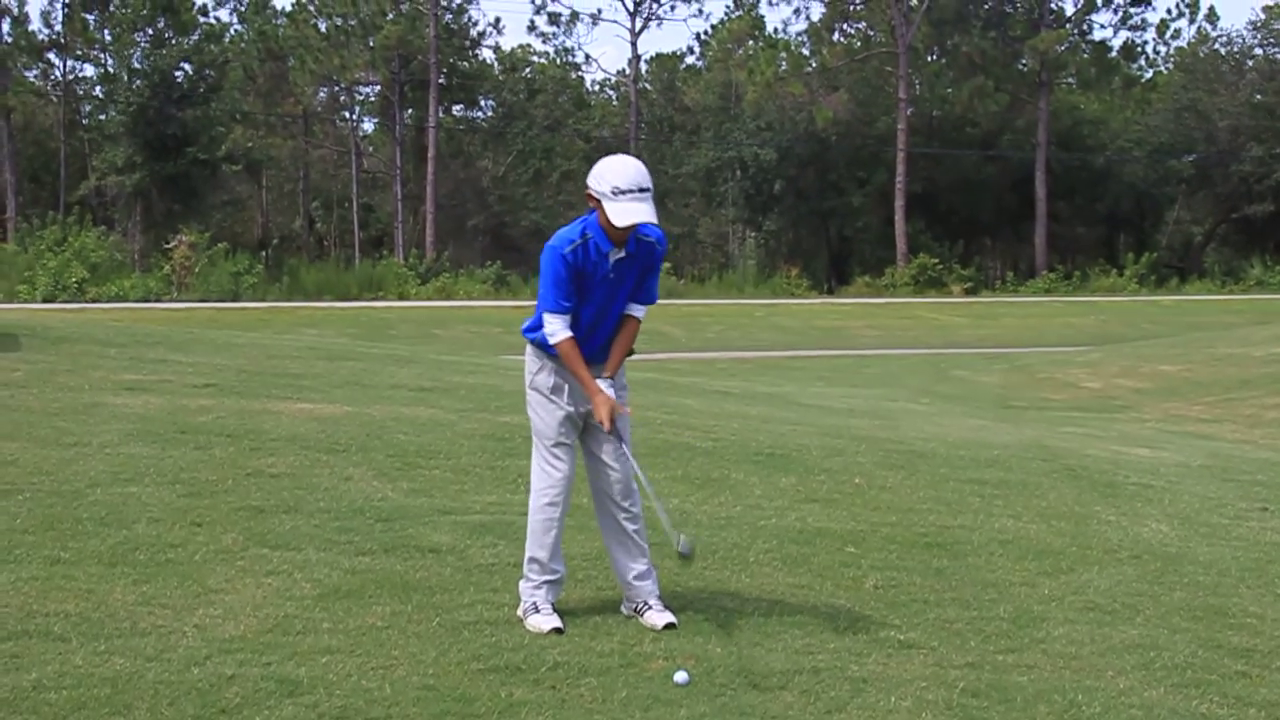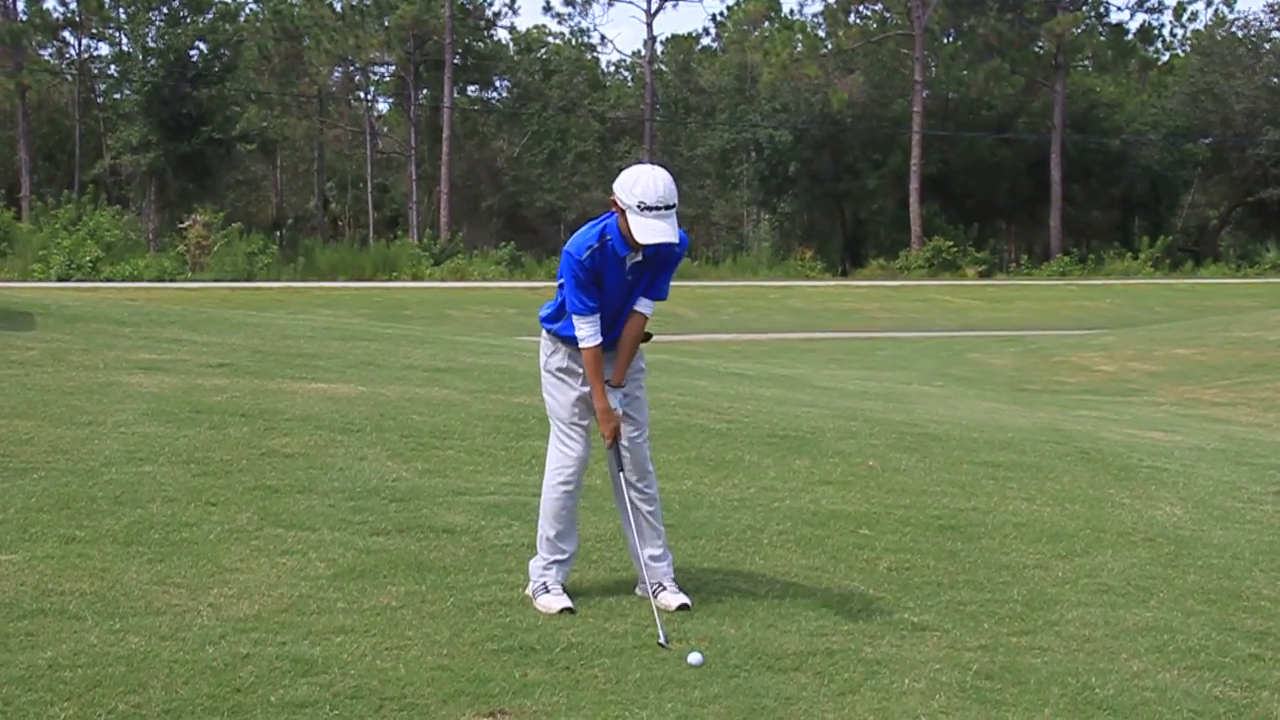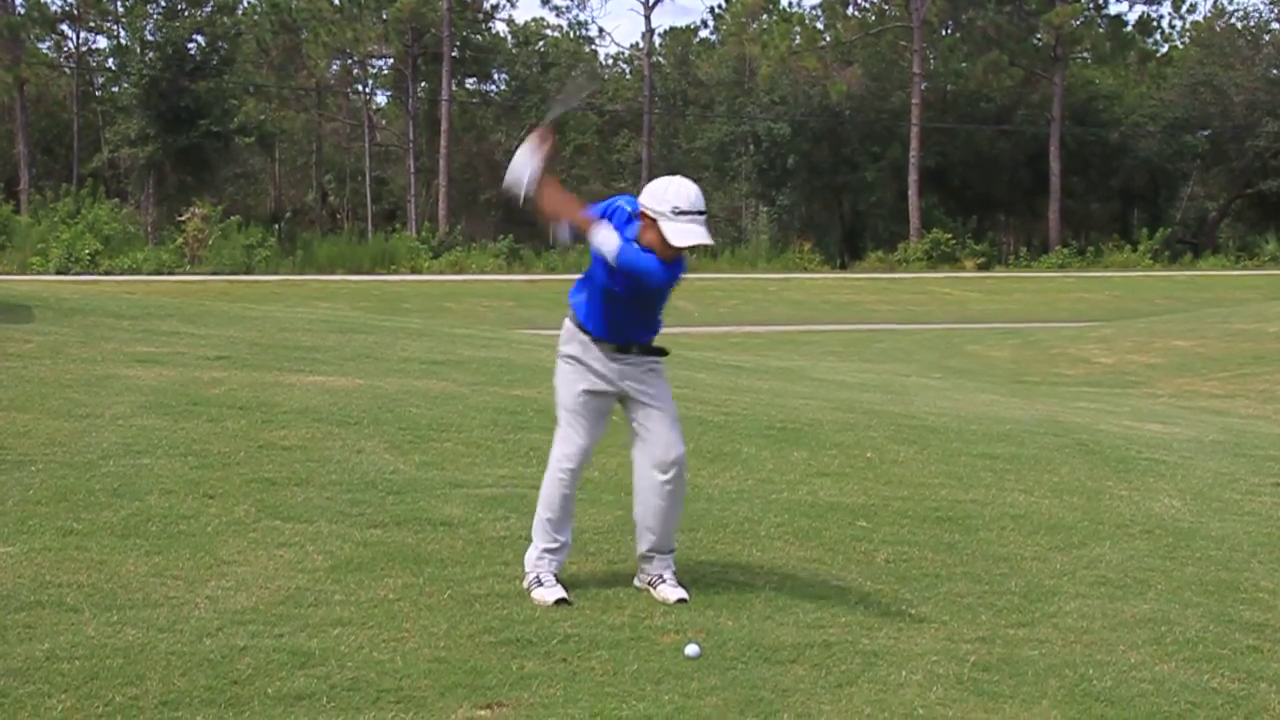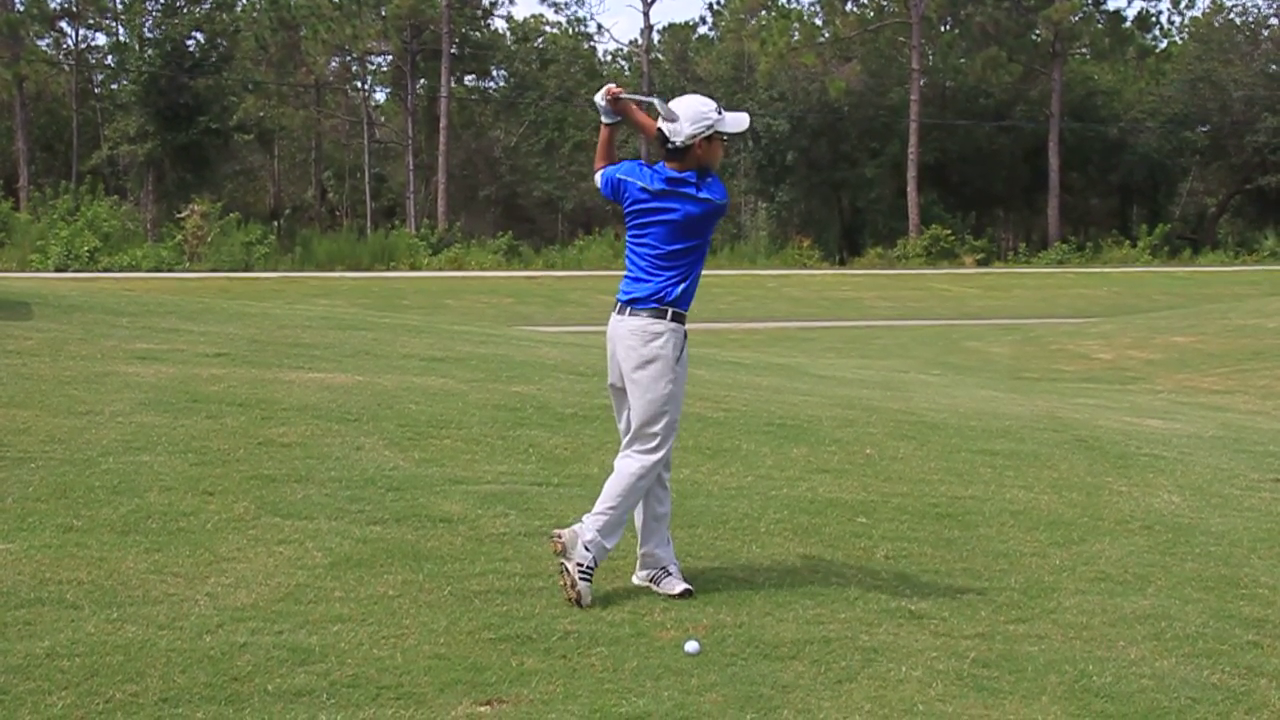
dt=1s
person 1, frame 1
left shoulder: (651, 244)
right shoulder: (563, 248)
left elbow: (633, 314)
right elbow: (558, 330)
left wrist: (607, 382)
right wrist: (593, 393)
left hip: (606, 367)
right hip: (553, 369)
left knee: (619, 480)
right knee: (553, 480)
left ankle: (640, 590)
right ankle: (536, 595)
person 1, frame 2
left shoulder: (671, 244)
right shoulder: (582, 251)
left elbow: (640, 314)
right elbow: (586, 332)
left wrist: (616, 386)
right wrist: (601, 405)
left hip: (624, 356)
right hip: (568, 355)
left knee: (636, 463)
right knee: (569, 461)
left ankle: (657, 574)
right ankle: (546, 575)
person 1, frame 3
left shoulder: (663, 267)
right shoulder: (622, 211)
left elbow: (584, 222)
right elbow: (575, 213)
left wrist: (535, 178)
right wrist: (536, 177)
left hip: (639, 361)
right hip: (587, 351)
left knee: (667, 458)
right knee: (570, 457)
left ankle: (655, 567)
right ankle: (541, 566)
person 1, frame 4
left shoulder: (633, 179)
right shoulder: (711, 199)
left elbow: (600, 173)
right elbow: (676, 151)
left wrist: (609, 119)
right wrist: (631, 111)
left hip: (627, 323)
right hip: (656, 331)
left knee: (647, 450)
right knee: (648, 451)
left ankle: (654, 562)
right ankle: (586, 542)
